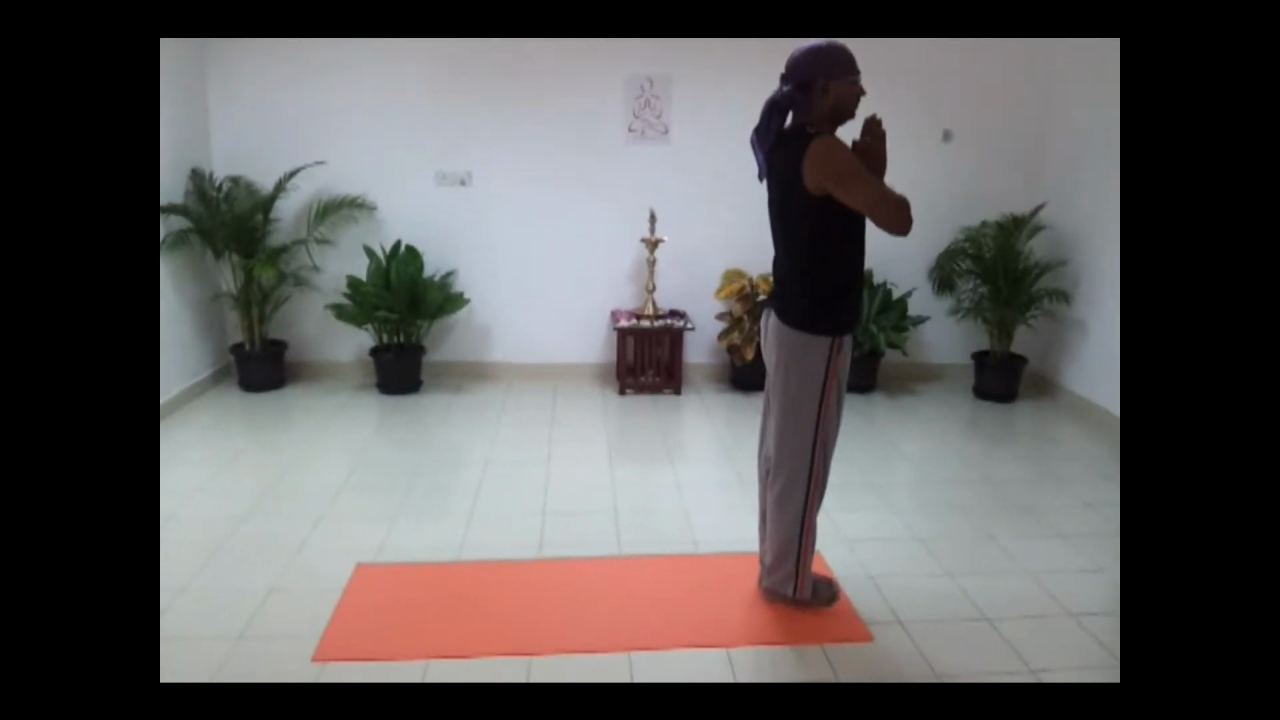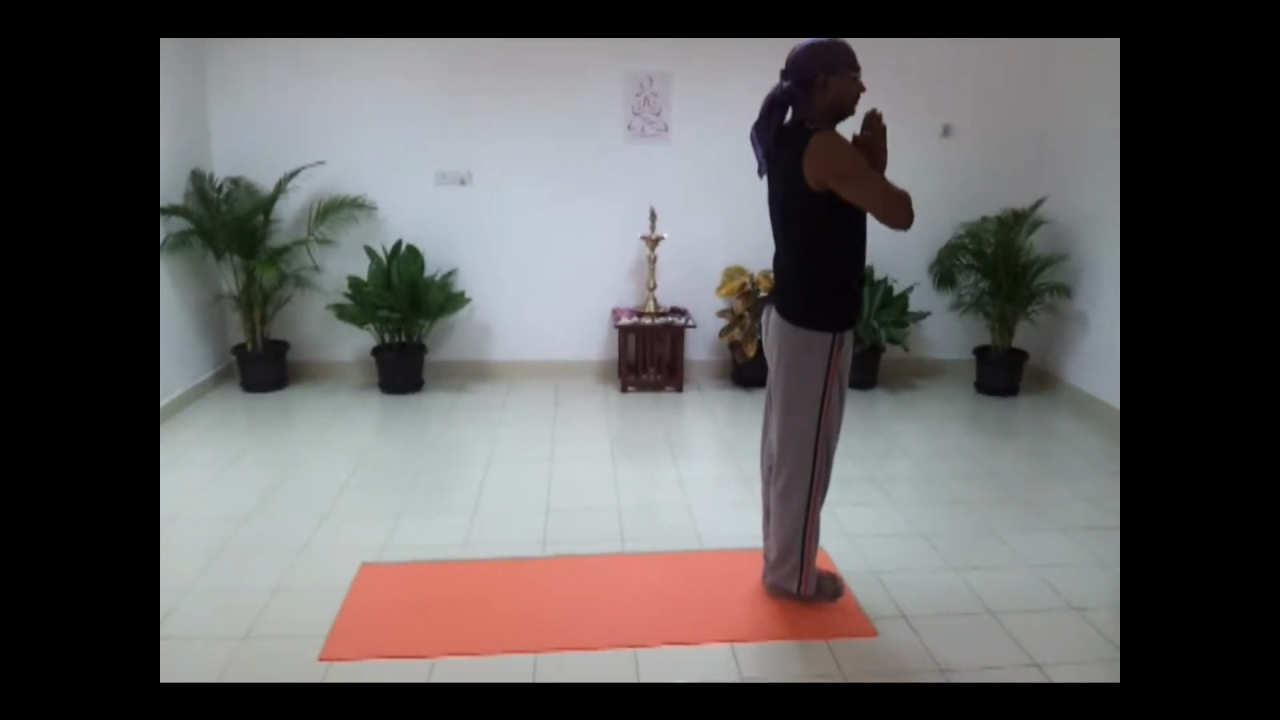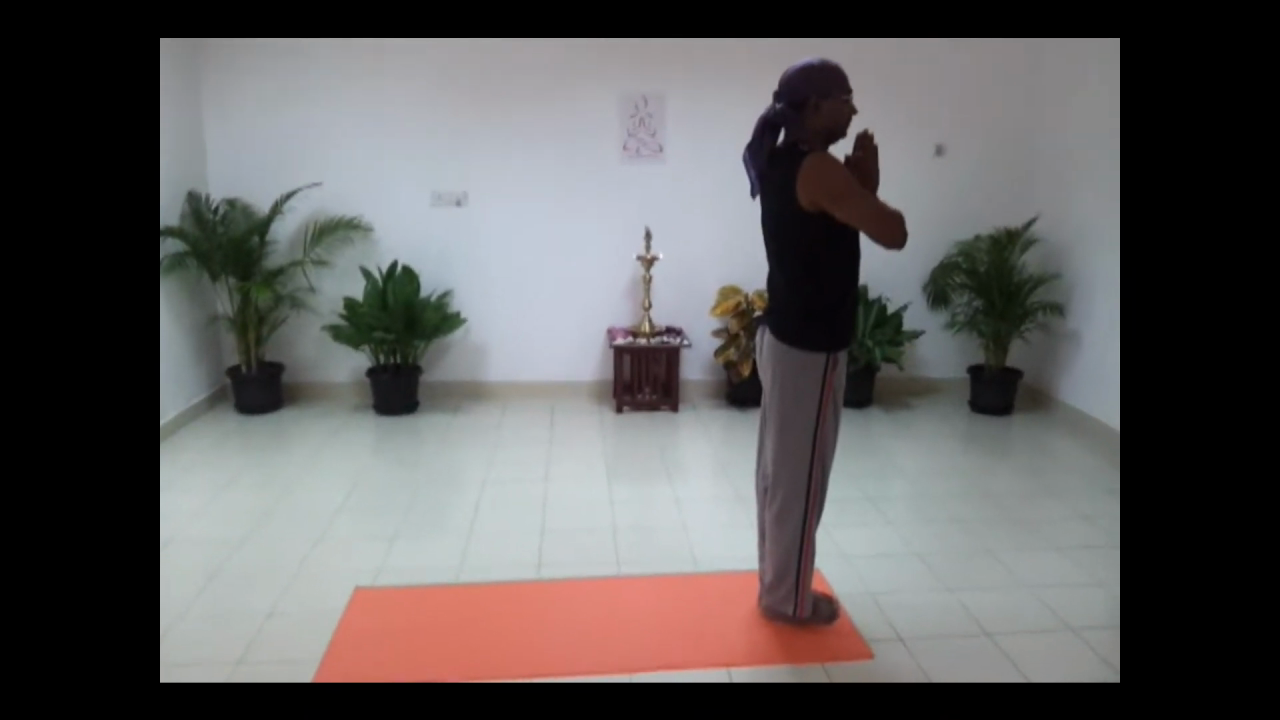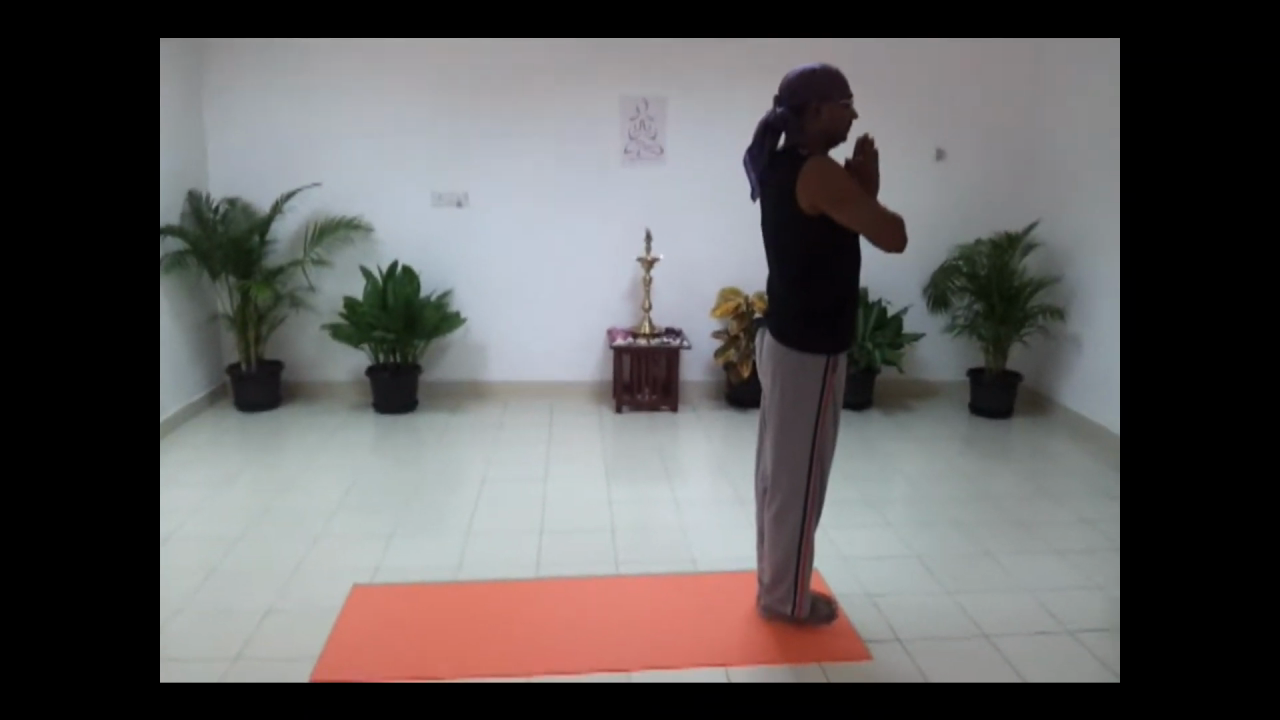
dt=0.3s
person 1, frame 1
left shoulder: (789, 145)
right shoulder: (825, 153)
left elbow: (840, 209)
right elbow: (898, 219)
left wrist: (865, 169)
right wrist: (875, 170)
left hip: (788, 319)
right hip: (815, 331)
left knee: (782, 452)
right knee: (801, 458)
left ankle: (778, 564)
right ankle: (788, 580)
person 1, frame 2
left shoulder: (789, 142)
right shoulder: (825, 148)
left elbow: (844, 203)
right elbow: (899, 213)
left wrist: (866, 165)
right wrist: (875, 164)
left hip: (790, 315)
right hip: (816, 327)
left knee: (785, 448)
right knee: (804, 454)
left ankle: (782, 560)
right ankle: (792, 575)
person 1, frame 3
left shoulder: (782, 164)
right shoulder: (818, 170)
left elbow: (834, 224)
right elbow: (893, 233)
left wrist: (858, 185)
right wrist: (868, 185)
left hip: (784, 336)
right hip: (810, 347)
left knee: (781, 470)
right knee: (800, 476)
left ankle: (779, 582)
right ankle: (788, 598)
person 1, frame 4
left shoulder: (782, 167)
right shoulder: (818, 173)
left elbow: (837, 225)
right elbow: (893, 236)
left wrist: (859, 188)
right wrist: (867, 188)
left hip: (783, 339)
right hip: (810, 350)
left knee: (780, 471)
right knee: (799, 476)
left ankle: (777, 582)
right ankle: (787, 597)
